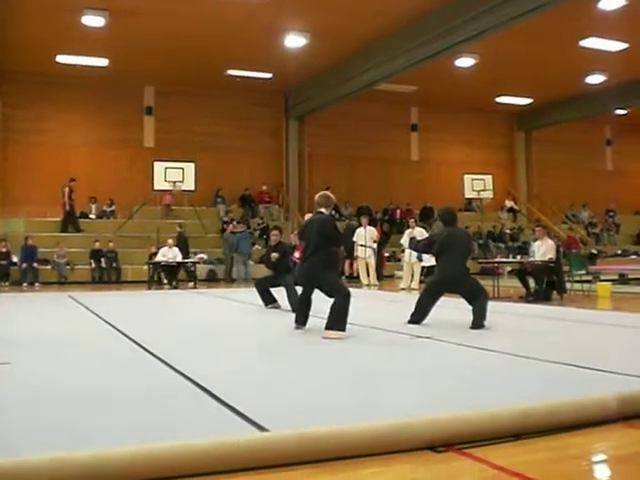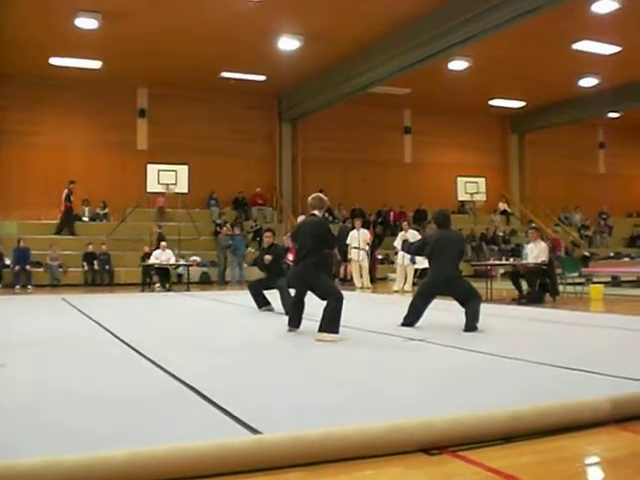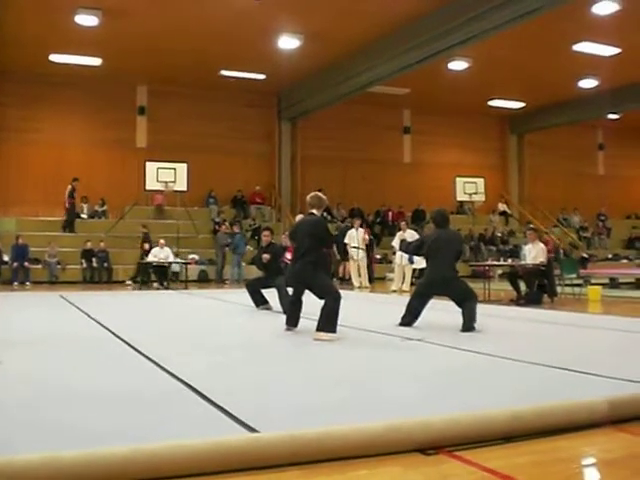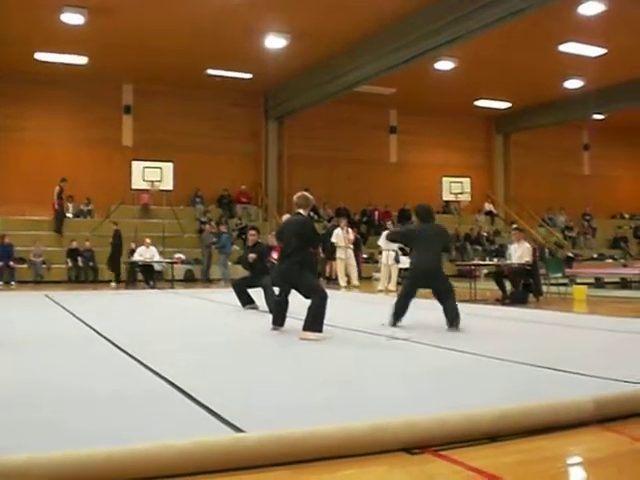
dt=0.3s
person 1, frame 1
left shoulder: (310, 220)
right shoulder: (328, 220)
left elbow: (301, 236)
right elbow: (338, 242)
left hip: (306, 266)
right hip: (319, 267)
left knee: (306, 292)
right knee: (343, 294)
left ankle: (300, 322)
right ankle: (332, 329)
person 1, frame 2
left shoulder: (303, 223)
right shoulder: (321, 223)
left elbow: (294, 238)
right elbow: (331, 245)
left hip: (299, 268)
right hip: (313, 269)
left knee: (299, 295)
right knee: (335, 296)
left ankle: (293, 324)
right ankle: (326, 331)
person 1, frame 3
left shoulder: (301, 222)
right shoulder: (319, 222)
left elbow: (292, 237)
right elbow: (329, 244)
left hip: (297, 267)
right hip: (311, 268)
left knee: (297, 293)
right knee: (333, 295)
left ankle: (291, 323)
right ankle: (323, 331)
person 1, frame 4
left shoulder: (287, 222)
right shoulder: (306, 221)
left elbow: (279, 237)
right elbow: (316, 243)
left hip: (284, 267)
right hip: (297, 268)
left knee: (283, 293)
right knee: (320, 295)
left ankle: (277, 323)
right ankle: (310, 330)
person 2, frame 1
left shoulder: (437, 236)
right shoulder: (465, 235)
left elbow: (420, 247)
right elbow: (468, 252)
left wrist: (412, 240)
left hip: (442, 275)
right hip: (460, 274)
left knee: (427, 295)
right knee: (480, 296)
left ankle: (415, 318)
right ankle: (477, 322)
person 2, frame 2
left shoulder: (430, 238)
right shoulder: (459, 237)
left elbow: (413, 249)
right elbow: (461, 255)
left wrist: (405, 242)
left hip: (434, 277)
right hip: (453, 277)
left knee: (420, 298)
right knee: (473, 298)
left ankle: (408, 321)
right ankle: (471, 325)
person 2, frame 3
left shoulder: (428, 237)
right shoulder: (457, 237)
left elbow: (410, 248)
right elbow: (458, 255)
left wrist: (402, 242)
left hip: (431, 277)
right hip: (449, 276)
left knee: (418, 298)
right knee: (469, 298)
left ankle: (406, 321)
right ankle: (468, 325)
person 2, frame 4
left shoulder: (411, 229)
right shoulder: (440, 229)
left elbow: (391, 236)
right elbow: (447, 248)
left hip: (417, 268)
right hip: (435, 269)
left knee: (405, 294)
right knee: (447, 295)
left ankle: (395, 319)
right ankle: (453, 322)
